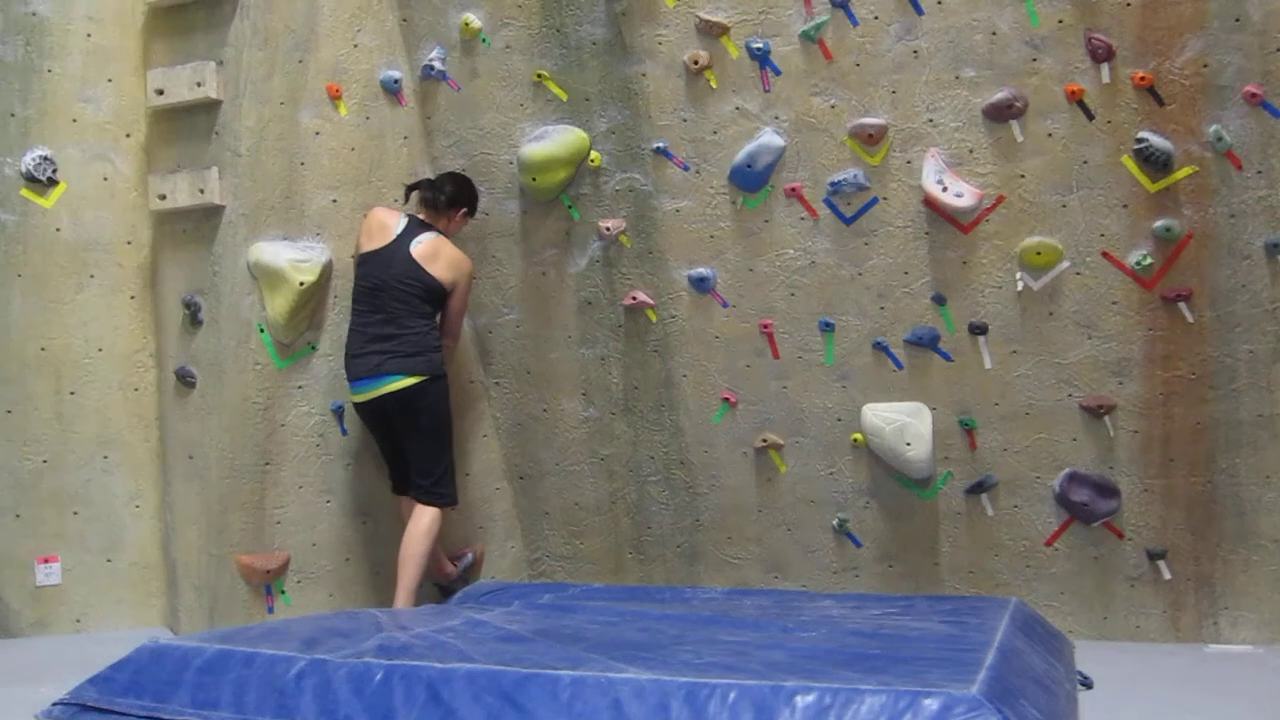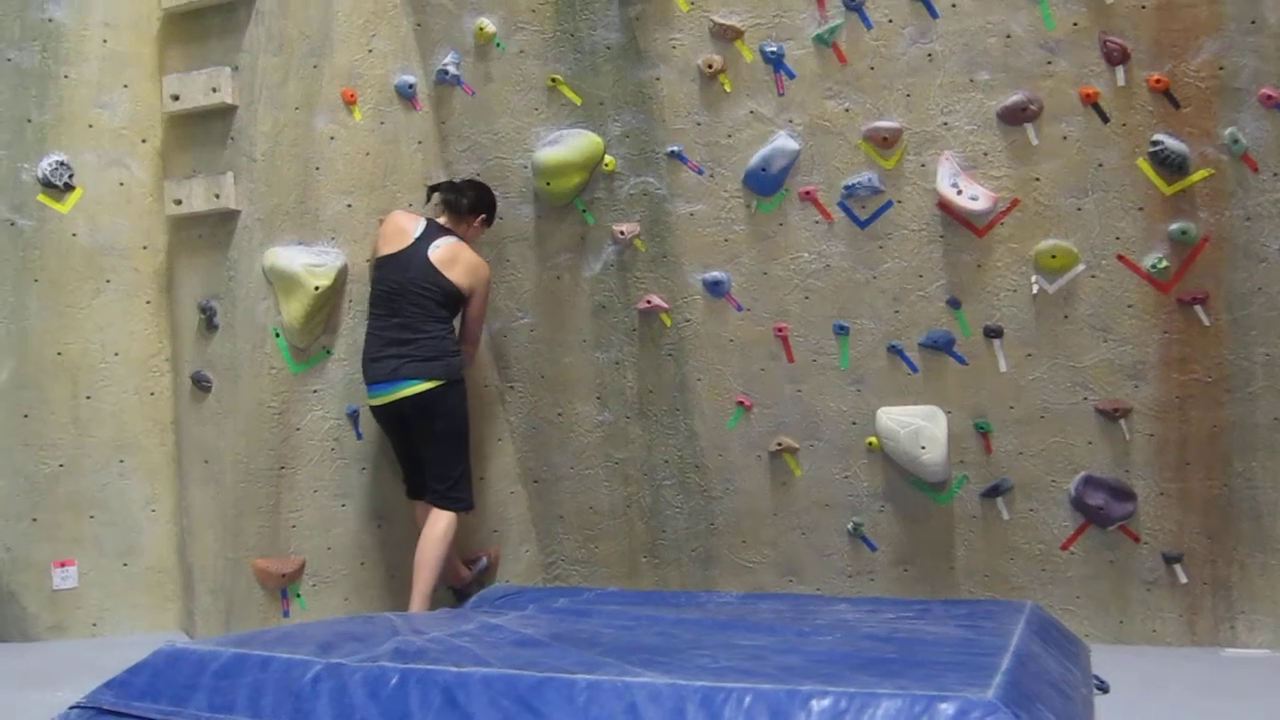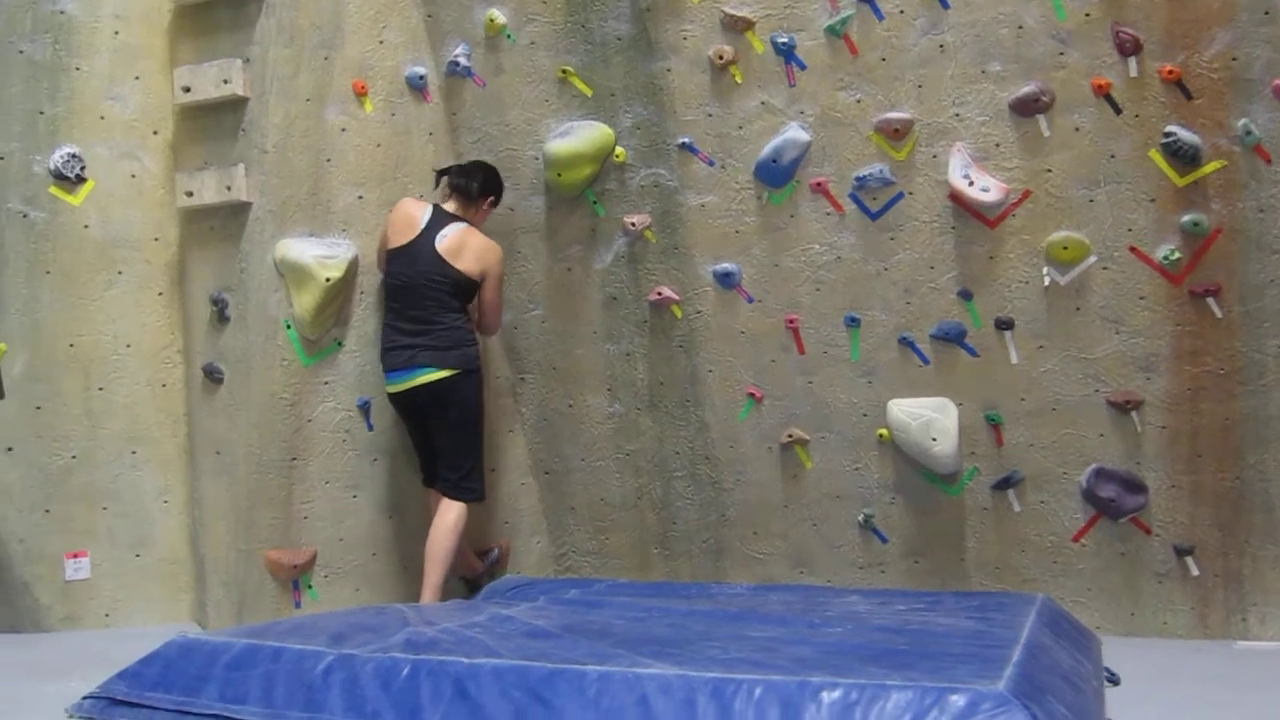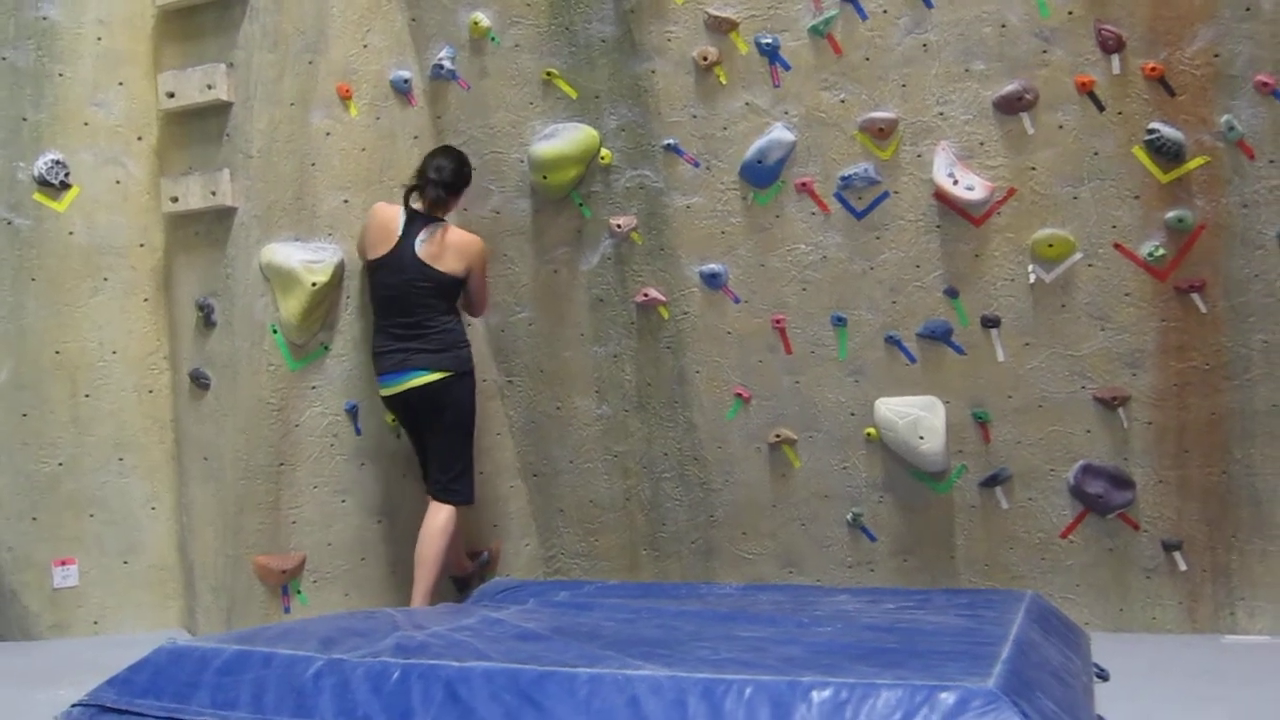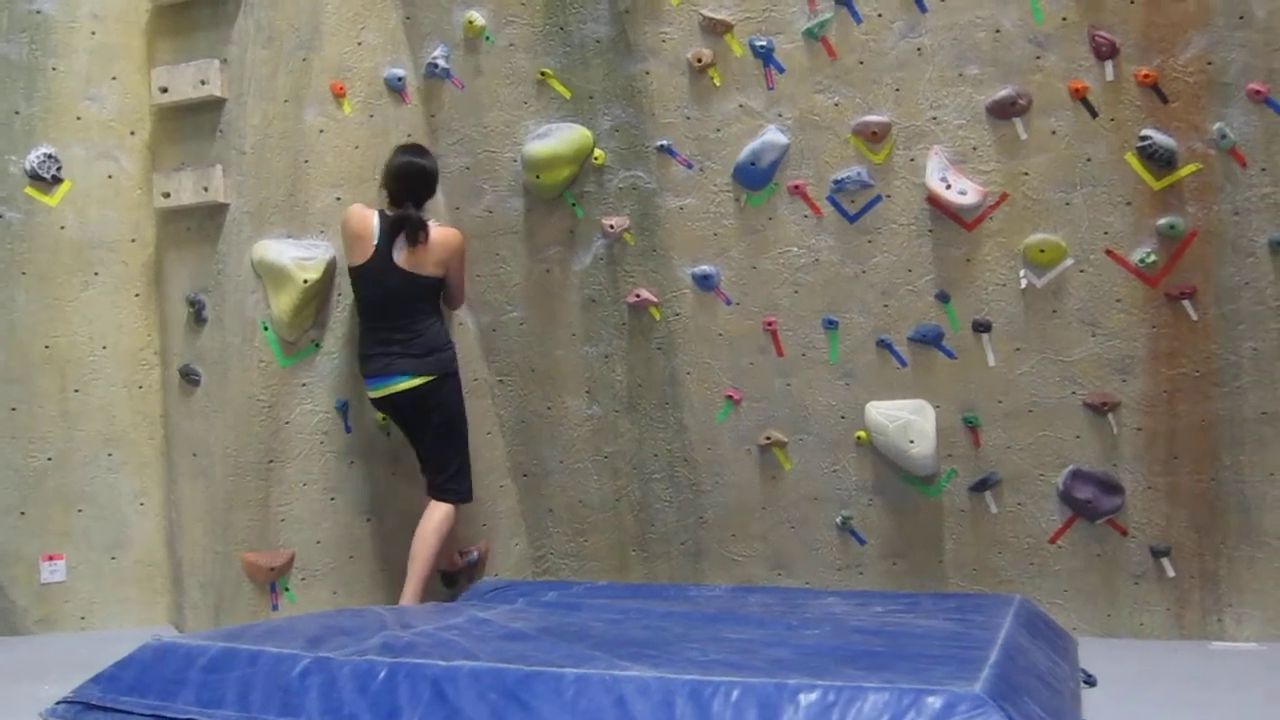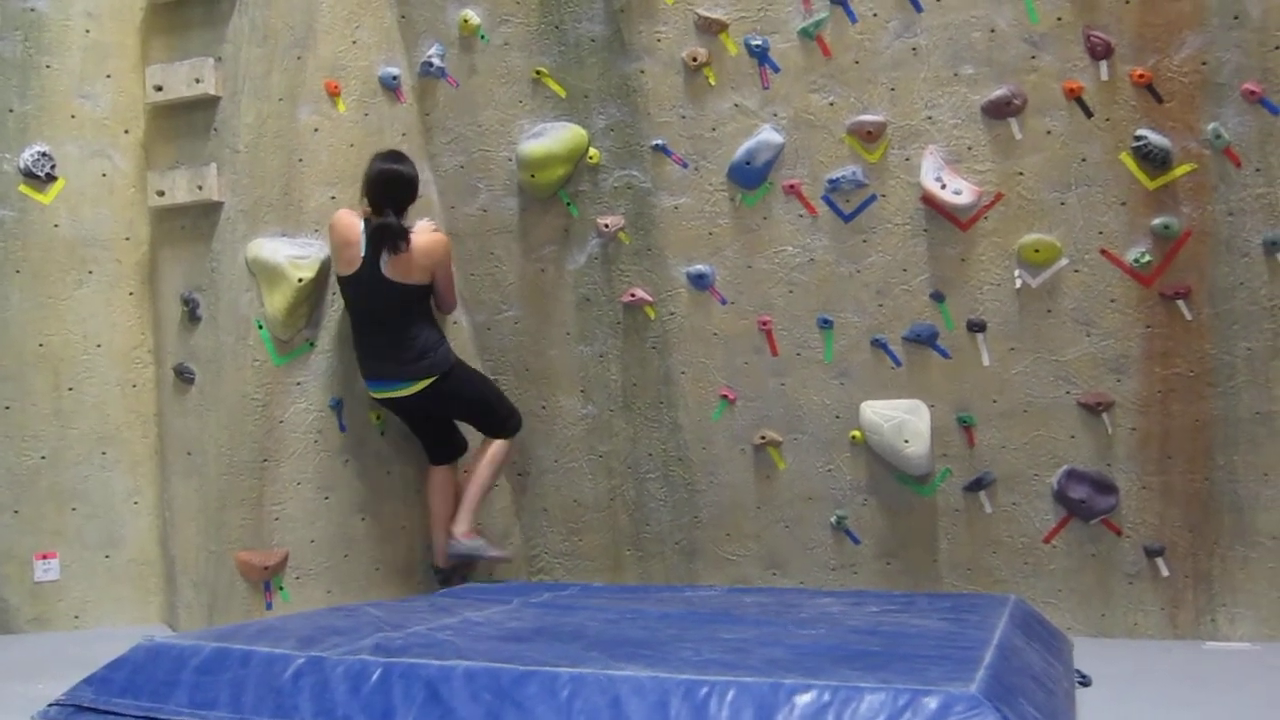
dt=0.4s
person 1, frame 1
left shoulder: (377, 219)
right shoulder: (457, 261)
left hip: (362, 381)
right hip: (416, 377)
left knee: (409, 485)
right knee: (431, 495)
left ankle: (445, 571)
right ankle: (401, 610)
person 1, frame 2
left shoulder: (395, 223)
right shoulder: (475, 266)
left hip: (380, 385)
right hip: (433, 381)
left knee: (423, 490)
right knee: (446, 499)
left ankle: (460, 575)
right ankle: (416, 613)
person 1, frame 3
left shoulder: (404, 211)
right shoulder: (486, 250)
right elbow: (489, 325)
left hip: (398, 374)
right hip: (452, 371)
left knee: (438, 479)
right knee: (457, 489)
left ankle: (471, 566)
right ankle: (428, 606)
person 1, frame 4
left shoulder: (379, 217)
right shoulder: (468, 245)
left hip: (391, 377)
right hip: (444, 372)
left knee: (438, 477)
right knee: (447, 490)
left ankle: (462, 566)
right ankle: (417, 611)
person 1, frame 5
left shoulder: (355, 221)
right shoulder: (446, 240)
left hip: (378, 378)
right hip: (429, 372)
left knee: (440, 469)
right knee: (448, 489)
left ankle: (451, 562)
right ankle: (408, 604)
person 1, frame 6
left shoulder: (342, 228)
right shoulder: (432, 243)
left hip: (378, 381)
right hip: (430, 371)
left knee: (443, 451)
right knee: (504, 424)
left ankle: (445, 556)
right ankle: (463, 530)
